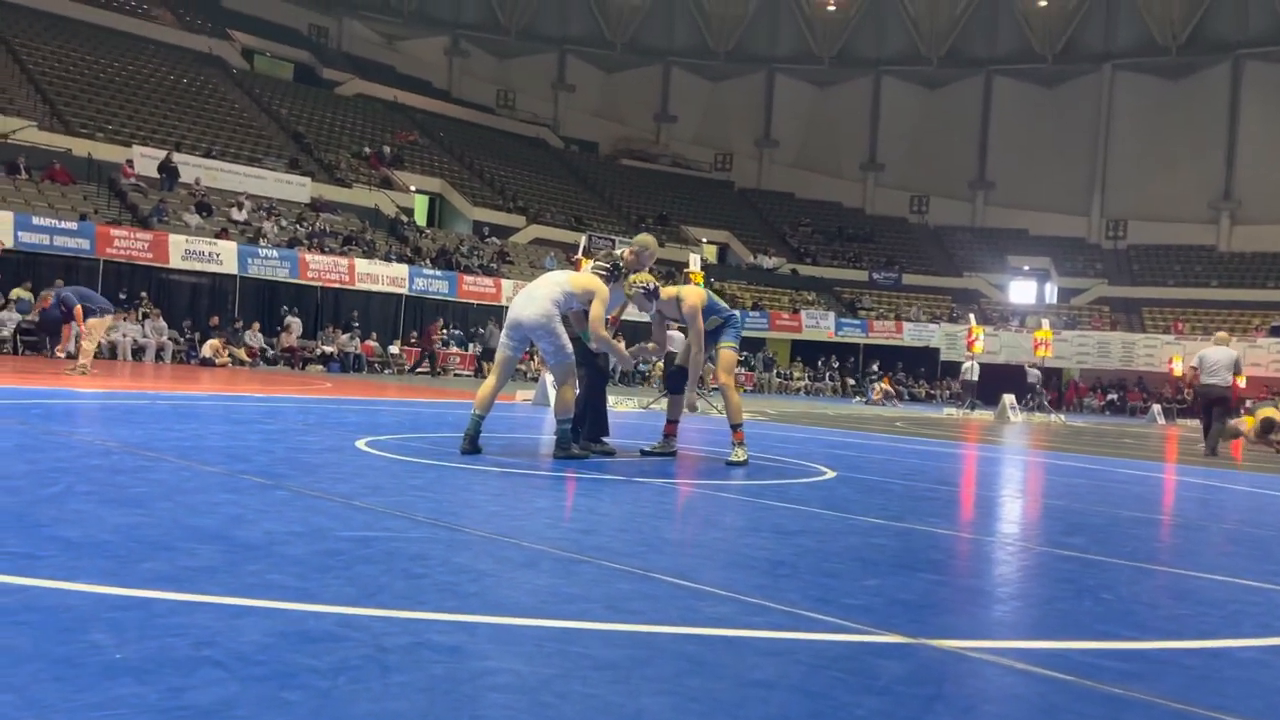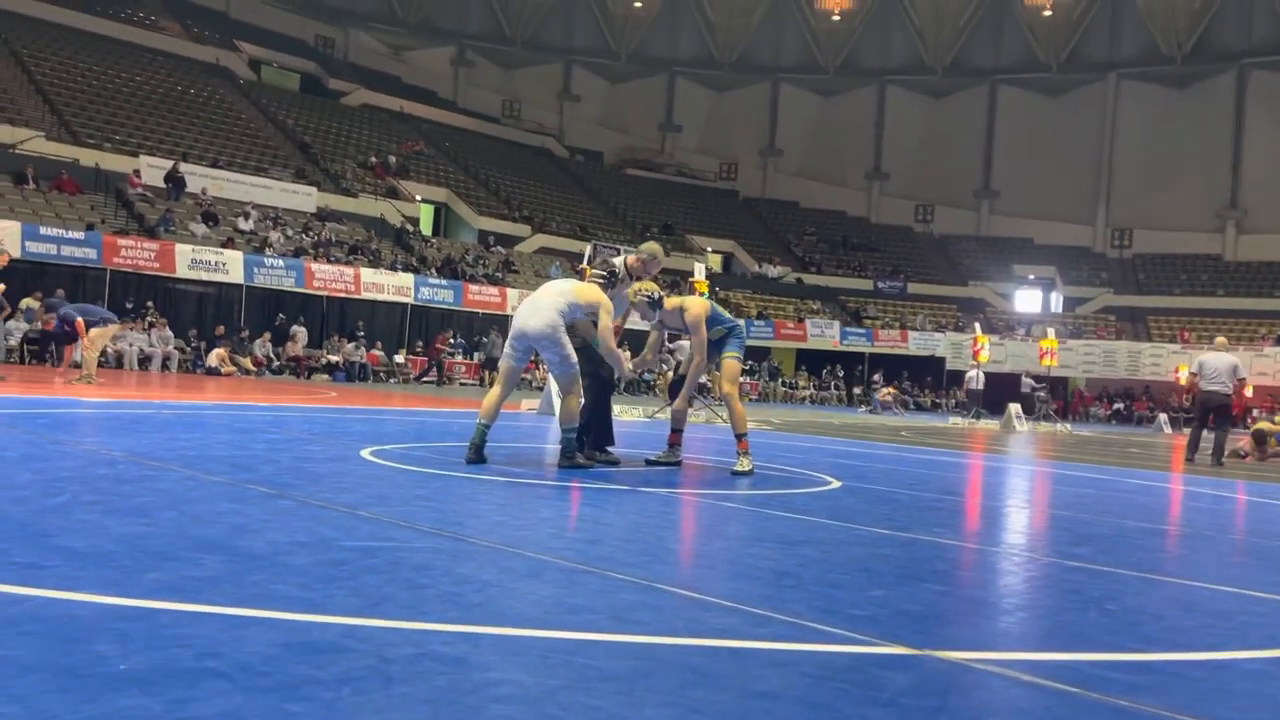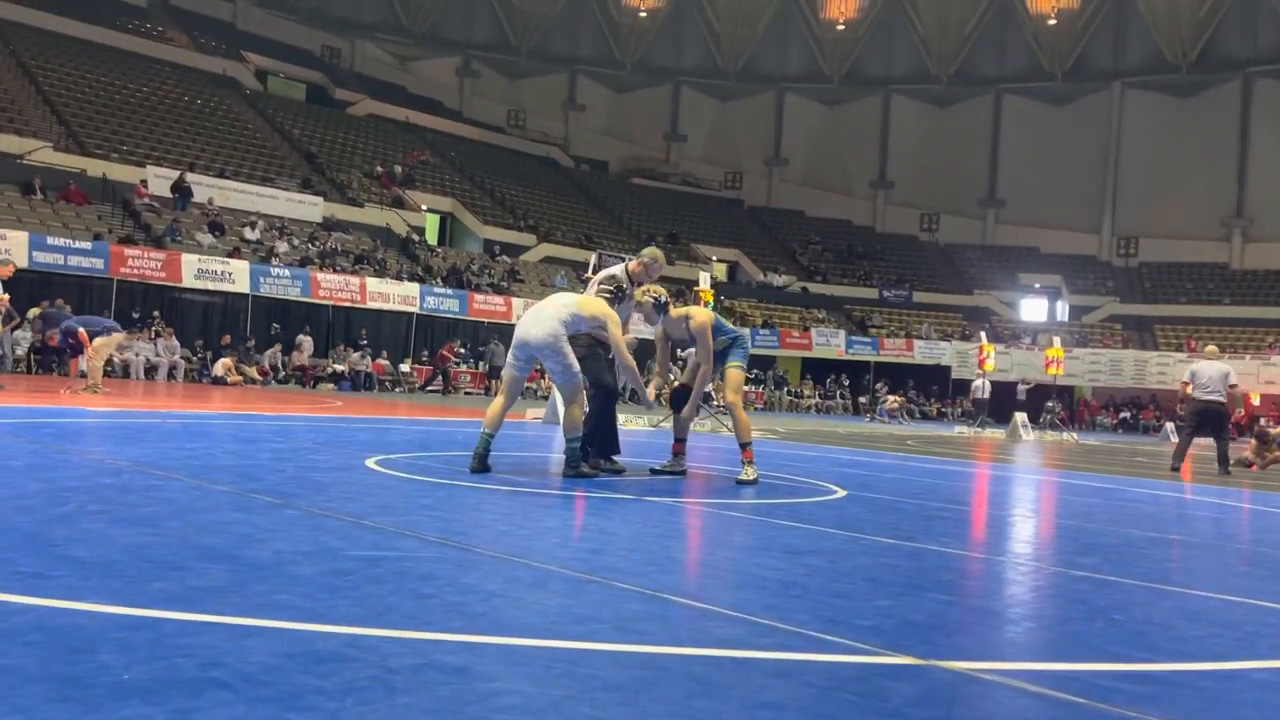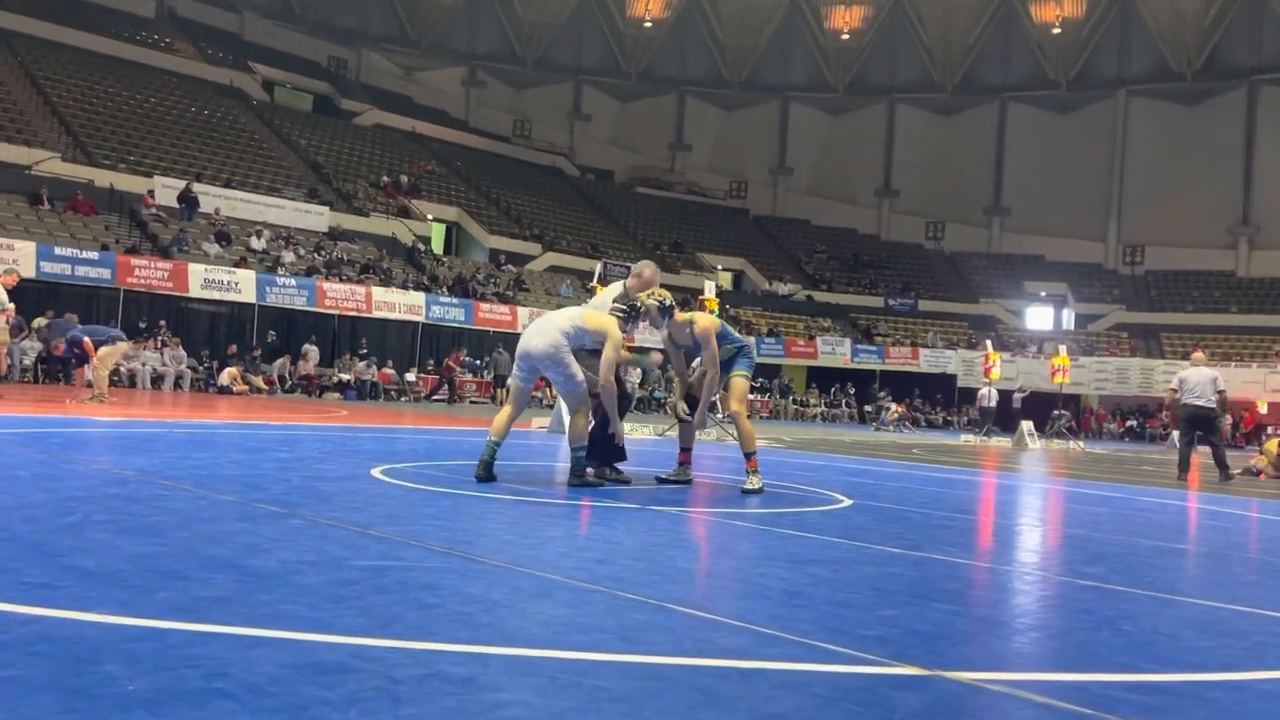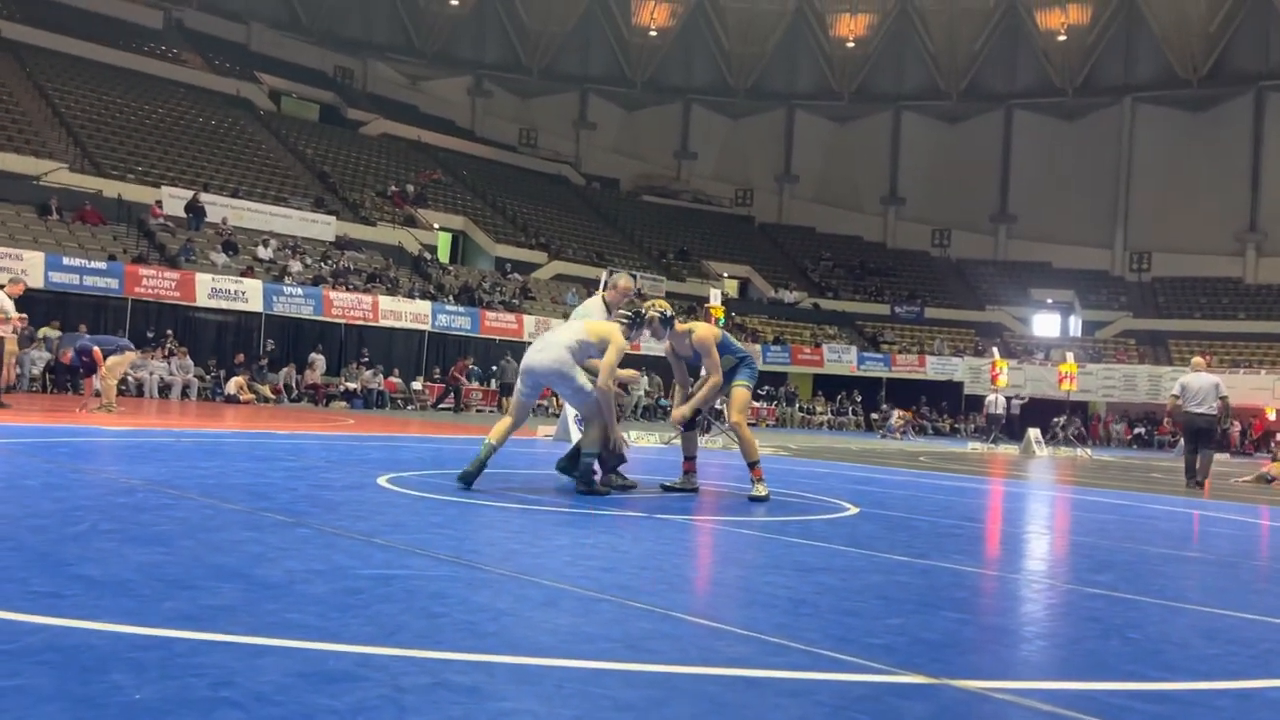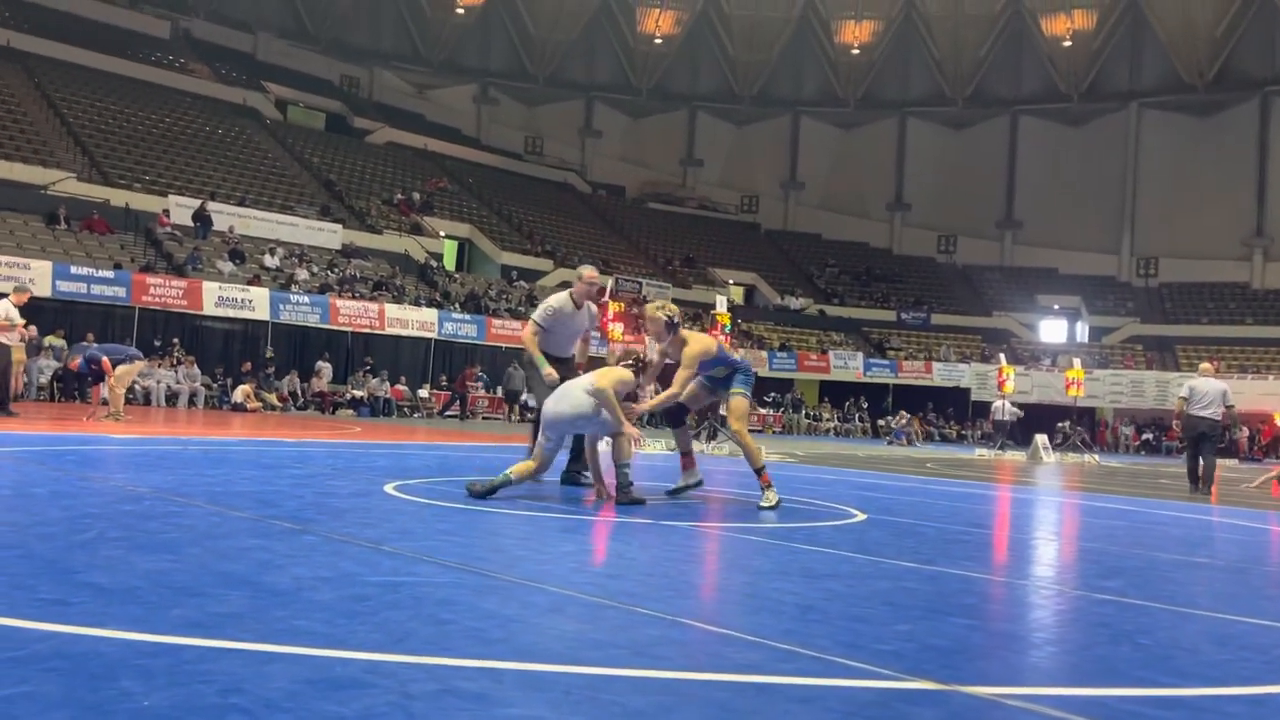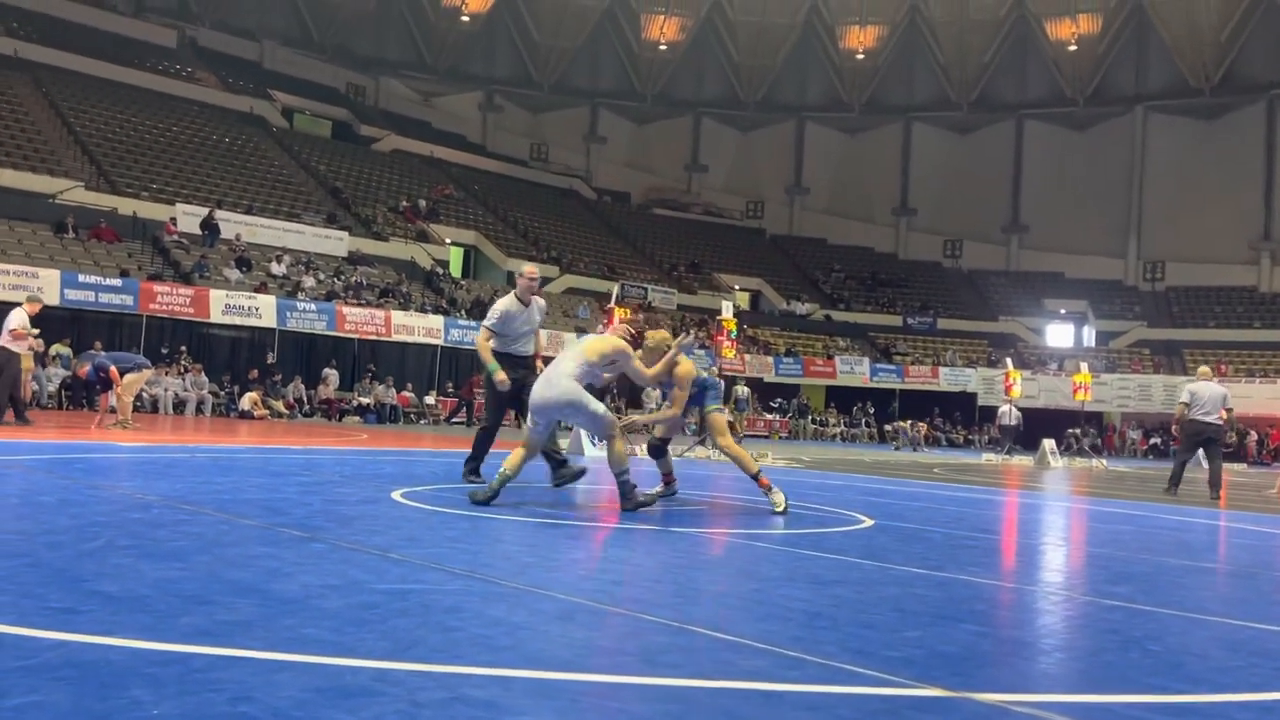
dt=0.3s
person 1, frame 1
left shoulder: (639, 271)
right shoulder: (603, 265)
left wrist: (613, 324)
right hip: (576, 318)
left knee: (600, 374)
right knee: (593, 373)
left ankle: (575, 429)
right ankle: (590, 436)
person 1, frame 2
left shoulder: (639, 277)
right shoulder: (608, 272)
left wrist: (617, 330)
right wrist: (598, 343)
right hip: (582, 328)
left knee: (605, 383)
right knee: (599, 381)
left ankle: (581, 439)
right ankle: (595, 445)
person 1, frame 3
left shoulder: (639, 284)
right shoulder: (610, 279)
left hip: (604, 339)
right hip: (585, 338)
left knee: (608, 392)
right knee: (604, 390)
left ankle: (587, 448)
right ankle: (599, 454)
person 1, frame 4
left shoulder: (632, 297)
right shoulder: (613, 299)
left hip: (602, 351)
right hip: (585, 351)
left knee: (621, 401)
left ankle: (592, 451)
right ankle: (604, 463)
person 1, frame 5
left shoulder: (614, 310)
right shoulder: (594, 313)
right wrist: (617, 374)
left hip: (586, 366)
left ankle: (571, 462)
right ankle: (610, 471)
person 1, frame 6
left shoulder: (591, 310)
right shoulder: (555, 304)
right elbow: (528, 335)
left wrist: (579, 368)
right wrist: (543, 366)
left hip: (566, 364)
right hip: (543, 362)
left ankle: (573, 470)
person 1, frame 7
left shoulder: (540, 305)
right shoulder: (503, 307)
right elbow: (481, 341)
left wrist: (538, 359)
right wrist: (495, 371)
left hip: (527, 365)
right hip: (504, 364)
right knee: (493, 420)
left ankle: (560, 467)
right ankle: (471, 468)
person 2, frame 1
left shoulder: (688, 302)
right shoulder: (657, 307)
left elbow: (698, 350)
right elbow: (660, 347)
left wrist: (692, 391)
right wrist: (639, 350)
left hip: (727, 325)
right hip: (704, 328)
left knee: (724, 382)
right knee: (673, 377)
left ankle: (739, 446)
right ankle: (669, 441)
person 2, frame 2
left shoulder: (691, 311)
right shoulder: (660, 319)
left elbow: (700, 359)
right elbow: (649, 356)
left wrist: (684, 397)
left hip: (730, 335)
right hip: (709, 338)
left knee: (728, 392)
right knee: (677, 386)
left ankle: (744, 456)
right ankle: (674, 450)
person 2, frame 3
left shoulder: (697, 320)
right shoulder: (662, 331)
left elbow: (706, 366)
right elbow: (661, 369)
left wrist: (692, 405)
right wrist: (652, 387)
left hip: (734, 346)
right hip: (711, 350)
left knee: (731, 401)
right knee: (678, 397)
left ankle: (749, 464)
right ankle: (678, 460)
person 2, frame 4
left shoulder: (700, 325)
right shoulder: (668, 337)
left elbow: (713, 372)
right elbow: (681, 374)
left wrist: (702, 411)
right wrist: (678, 400)
left hip: (739, 355)
right hip: (717, 360)
left knee: (735, 411)
right knee: (685, 408)
left ankle: (754, 473)
right ankle: (684, 469)
person 2, frame 5
left shoulder: (699, 335)
right shoulder: (670, 348)
left elbow: (716, 379)
right elbow: (682, 383)
left wrist: (689, 407)
right wrist: (676, 410)
left hip: (742, 366)
right hip: (719, 371)
left knee: (736, 421)
right knee: (685, 418)
left ankle: (759, 481)
right ankle: (689, 477)
person 2, frame 6
left shoulder: (693, 347)
right shoulder: (667, 345)
left elbow: (675, 392)
right elbow: (649, 377)
left wrist: (643, 407)
left hip: (738, 374)
right hip: (713, 375)
left knee: (737, 431)
right knee: (674, 412)
left ankle: (768, 488)
right ankle: (690, 474)
person 2, frame 7
left shoulder: (682, 369)
right shoulder: (645, 358)
left elbow: (676, 413)
left wrist: (644, 420)
left hip: (706, 390)
right hip: (682, 393)
left knee: (723, 443)
right knee: (656, 446)
left ankle: (770, 489)
right ankle: (669, 484)
person 3, frame 1
left shoulder: (571, 276)
right shoulder: (600, 289)
right elbow: (598, 334)
right wrist: (622, 355)
left hip: (517, 308)
right hip: (541, 314)
left knee: (497, 377)
right knee: (567, 380)
left ankle: (470, 437)
right ankle: (563, 444)
person 3, frame 2
left shoulder: (566, 283)
right shoulder: (603, 300)
right elbow: (608, 348)
right wrist: (624, 371)
left hip: (521, 319)
right hip: (546, 325)
left knee: (501, 387)
right knee: (571, 390)
left ankle: (475, 447)
right ankle: (568, 454)
person 3, frame 3
left shoulder: (575, 299)
right shoulder: (609, 314)
right elbow: (624, 361)
left hip: (524, 328)
right hip: (548, 335)
left knee: (505, 396)
right knee: (574, 399)
left ankle: (480, 456)
right ankle: (573, 463)
person 3, frame 4
left shoulder: (593, 316)
right shoulder: (615, 334)
right elbow: (606, 381)
right wrist: (615, 422)
left hip: (527, 340)
right hip: (548, 346)
left knee: (513, 407)
right knee: (581, 409)
left ankle: (484, 466)
right ankle: (578, 473)
person 3, frame 5
left shoulder: (596, 327)
right shoulder: (618, 339)
right elbow: (603, 385)
right wrist: (613, 426)
left hip: (532, 357)
right hip: (556, 362)
left knee: (513, 419)
right knee: (596, 416)
left ankle: (477, 464)
right ankle: (586, 480)
person 3, frame 6
right shoulder: (626, 377)
left elbow: (591, 441)
right elbow: (601, 388)
left wrist: (597, 480)
right wrist: (624, 422)
left hip: (551, 409)
right hip: (576, 408)
left knee: (538, 465)
right knee: (621, 432)
left ankle: (492, 485)
right ankle: (623, 491)
person 3, frame 7
left shoulder: (595, 340)
right shoulder: (618, 345)
right elbow: (647, 379)
right wrist: (674, 351)
left hip: (539, 393)
right hip: (564, 392)
left knee: (527, 447)
right knee: (614, 433)
left ankle: (492, 488)
right ankle: (628, 496)
